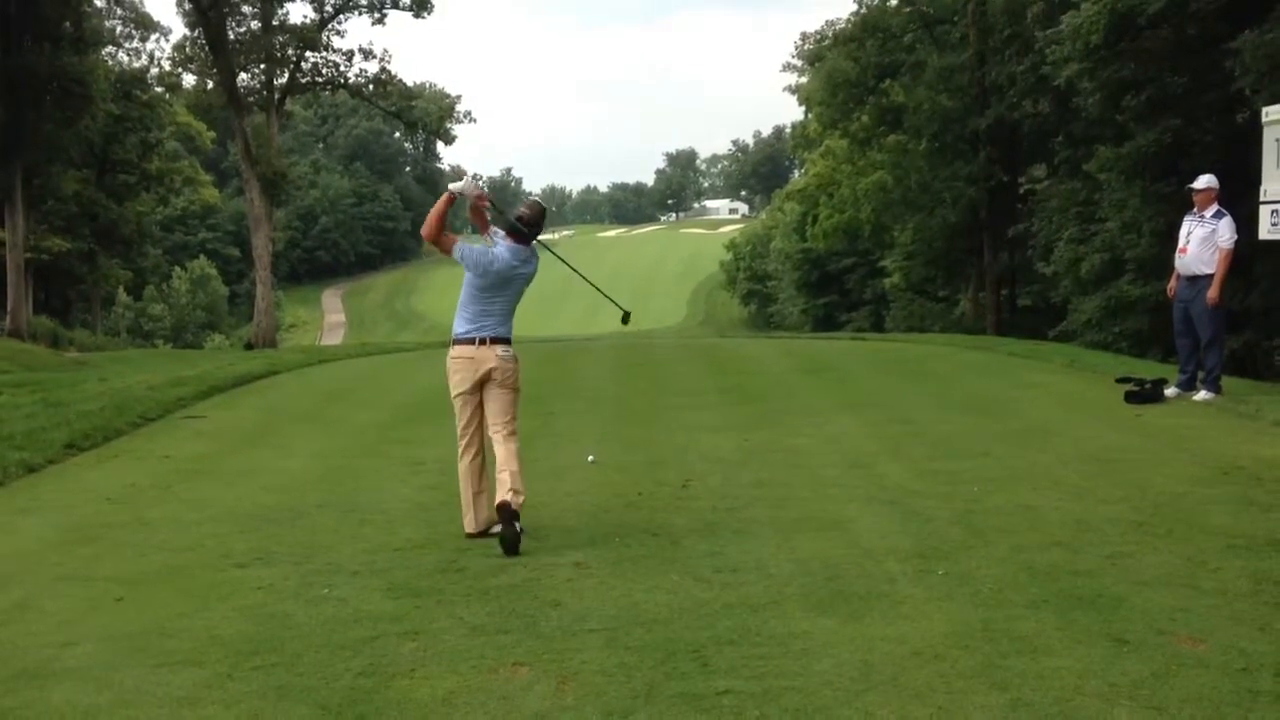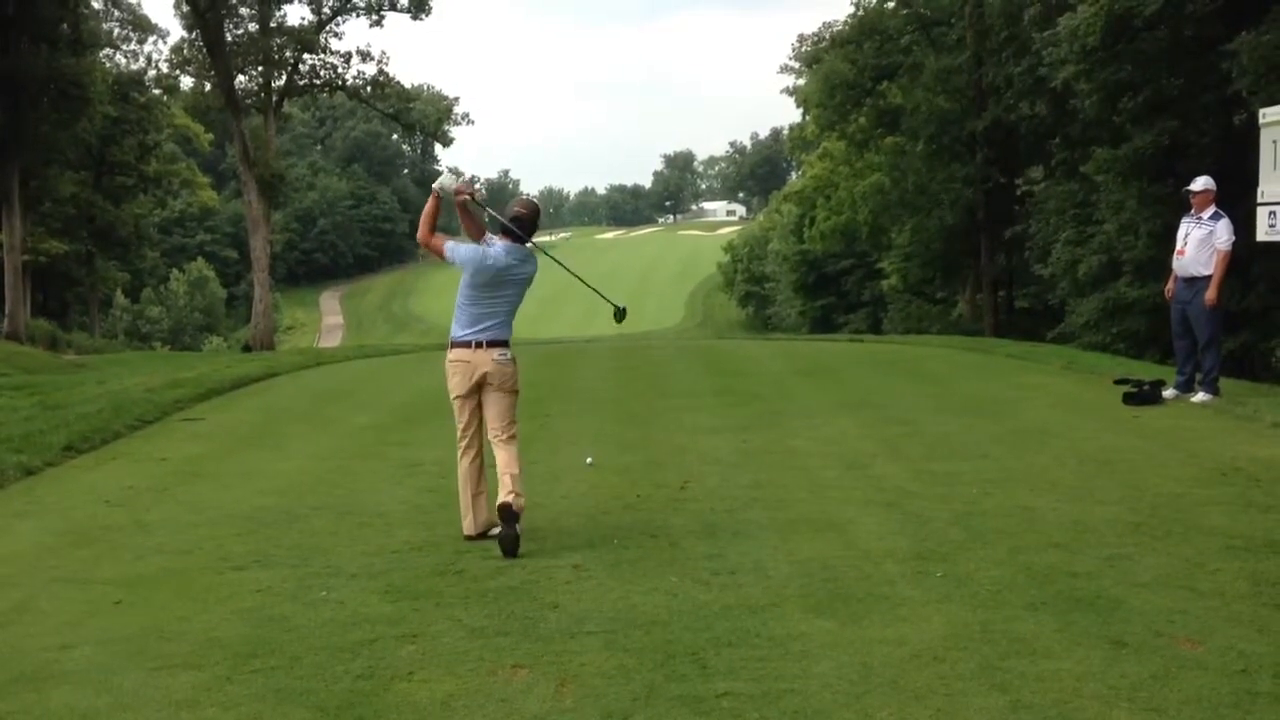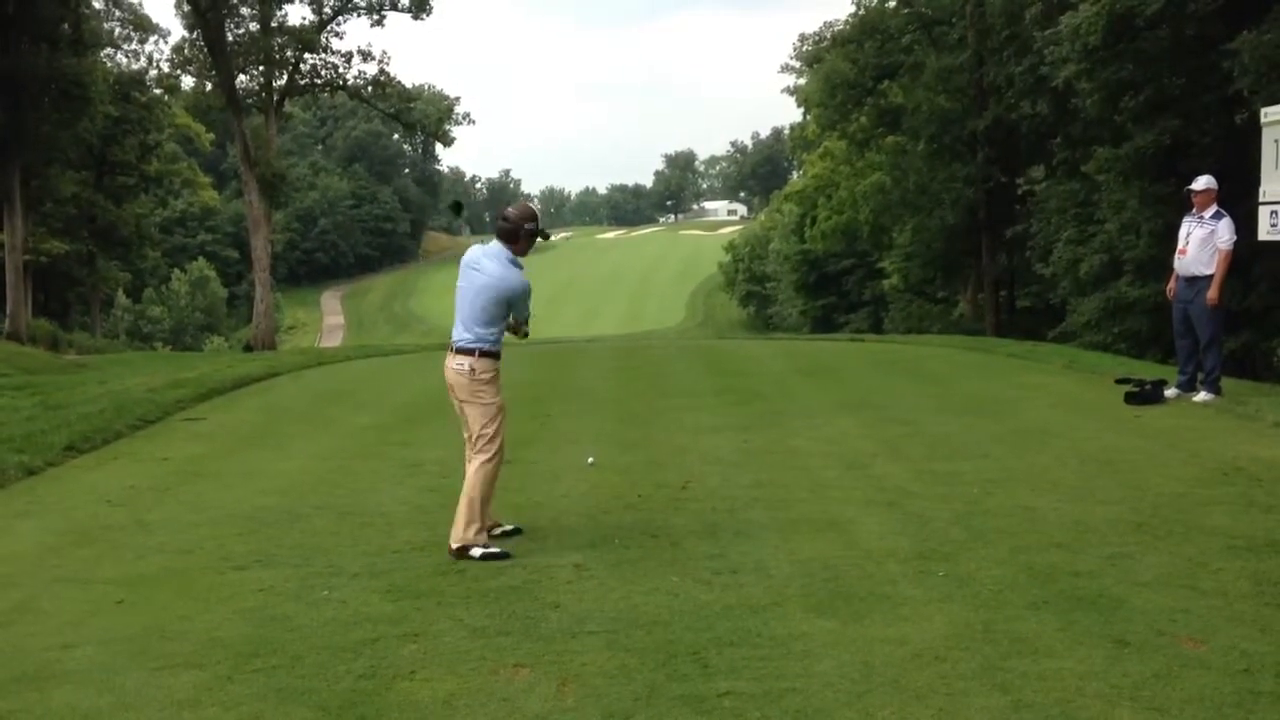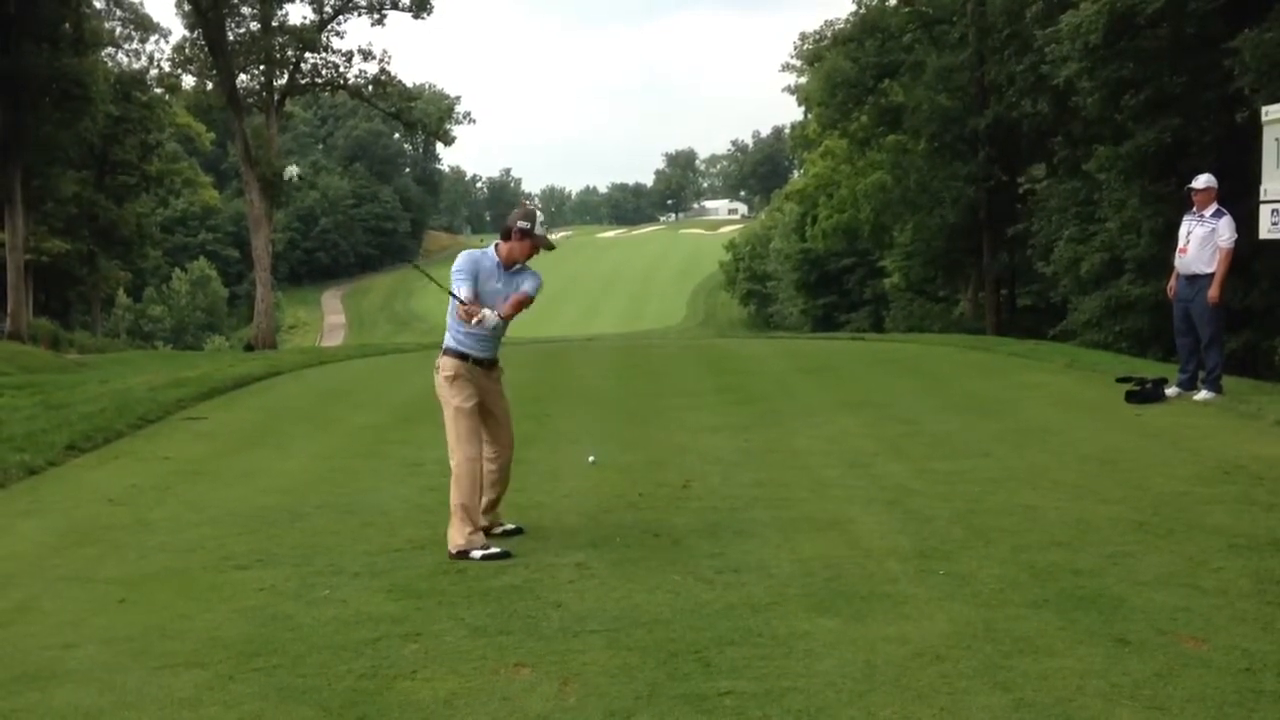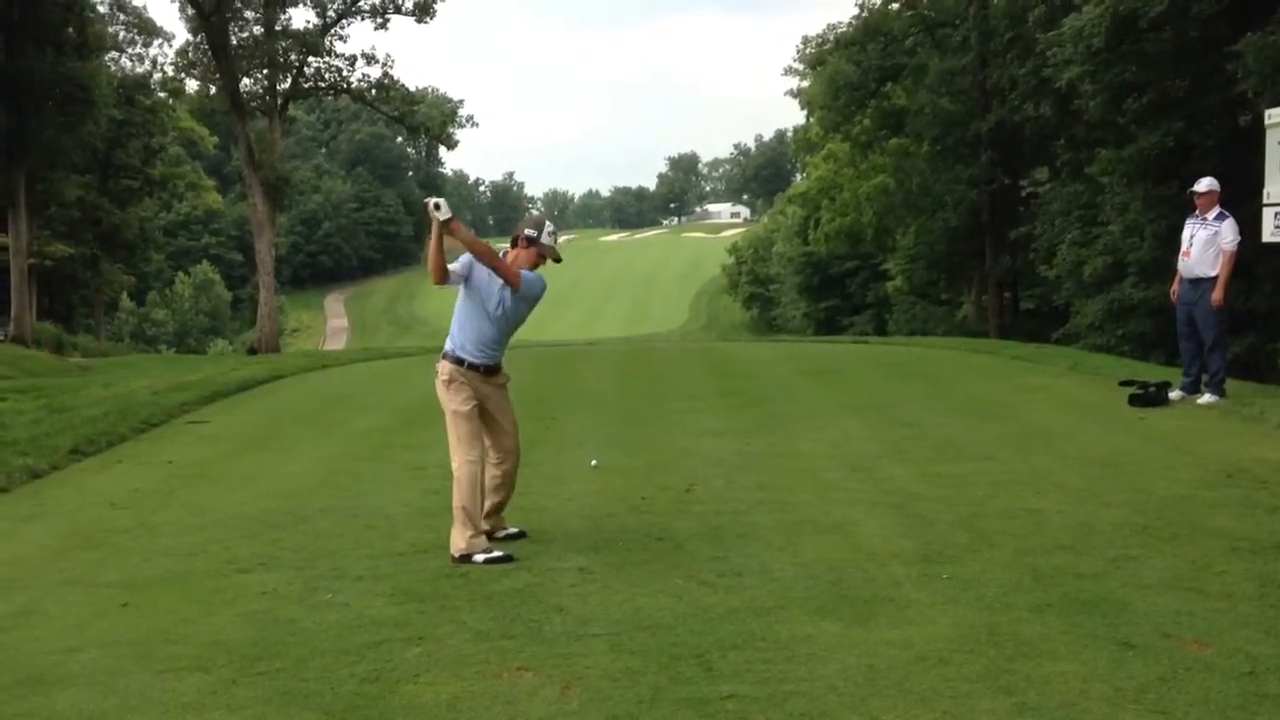
dt=0.4s
person 1, frame 1
left shoulder: (486, 260)
right shoulder: (530, 261)
left elbow: (429, 234)
right elbow: (488, 226)
left wrist: (453, 193)
right wrist: (473, 199)
left hip: (463, 356)
right hip: (501, 355)
left knee: (469, 442)
right knee: (503, 434)
left ankle: (477, 520)
right ankle: (508, 502)
person 1, frame 2
left shoulder: (480, 259)
right shoulder: (530, 264)
left elbow: (424, 237)
right elbow: (483, 237)
left wrist: (440, 192)
right wrist: (463, 204)
left hip: (462, 357)
right hip: (500, 357)
left knee: (468, 444)
right knee: (504, 438)
left ankle: (476, 521)
right ankle: (510, 502)
person 1, frame 3
left shoulder: (473, 254)
right shoulder: (518, 283)
right elbow: (520, 326)
right wrist: (514, 326)
left hip: (457, 361)
right hip: (479, 367)
left knee: (477, 447)
right knee: (488, 451)
left ankle: (480, 522)
right ankle: (466, 539)
person 1, frame 4
left shoulder: (529, 277)
right shoulder: (469, 260)
left elbow: (518, 302)
right elbow: (464, 307)
left wrist: (496, 315)
right wrist: (476, 313)
left hip: (488, 370)
right hip: (457, 368)
left knee: (500, 447)
right knee: (467, 454)
left ankle: (486, 519)
right ankle: (464, 539)
person 1, frame 5
left shoulder: (535, 284)
right shoulder: (473, 263)
left elbow: (494, 263)
right elbow: (439, 276)
left wrist: (452, 224)
right wrist: (438, 228)
left hip: (492, 376)
right hip: (456, 373)
left knee: (507, 452)
right knee: (469, 458)
left ankle: (490, 522)
right ankle: (467, 543)
person 2, frame 1
left shoulder: (1222, 220)
right shoulder: (1189, 217)
left elbow: (1225, 254)
left wrist: (1215, 287)
right wrist: (1174, 278)
left hip: (1204, 284)
right hip: (1184, 282)
left knee: (1209, 336)
right knee: (1183, 335)
left ankle: (1211, 385)
right ankle: (1185, 381)
person 2, frame 2
left shoulder: (1219, 221)
right shoulder: (1186, 219)
left elbow: (1223, 255)
left wrist: (1213, 288)
right wrist: (1172, 280)
left hip: (1202, 285)
right hip: (1182, 284)
left knee: (1206, 338)
right knee: (1181, 336)
left ankle: (1209, 387)
right ankle: (1183, 383)
person 2, frame 3
left shoulder: (1221, 221)
right shoulder: (1188, 218)
left elbow: (1224, 255)
left wrist: (1215, 287)
right wrist: (1173, 279)
left hip: (1203, 284)
right hip: (1183, 283)
left knee: (1208, 337)
right knee: (1183, 336)
left ankle: (1210, 386)
right ankle: (1185, 382)
person 2, frame 4
left shoulder: (1221, 219)
right shoulder: (1187, 217)
left elbow: (1225, 253)
left wrist: (1216, 286)
right wrist: (1173, 278)
left hip: (1204, 283)
right hip: (1183, 282)
left knee: (1209, 336)
right knee: (1183, 334)
left ankle: (1211, 385)
right ankle: (1186, 381)
person 2, frame 5
left shoulder: (1224, 222)
right shoulder: (1190, 220)
left elbow: (1228, 256)
left wrist: (1219, 289)
right wrist: (1176, 282)
left hip: (1207, 286)
right hip: (1187, 285)
left knee: (1212, 339)
right knee: (1186, 337)
left ankle: (1215, 388)
right ankle: (1189, 384)
